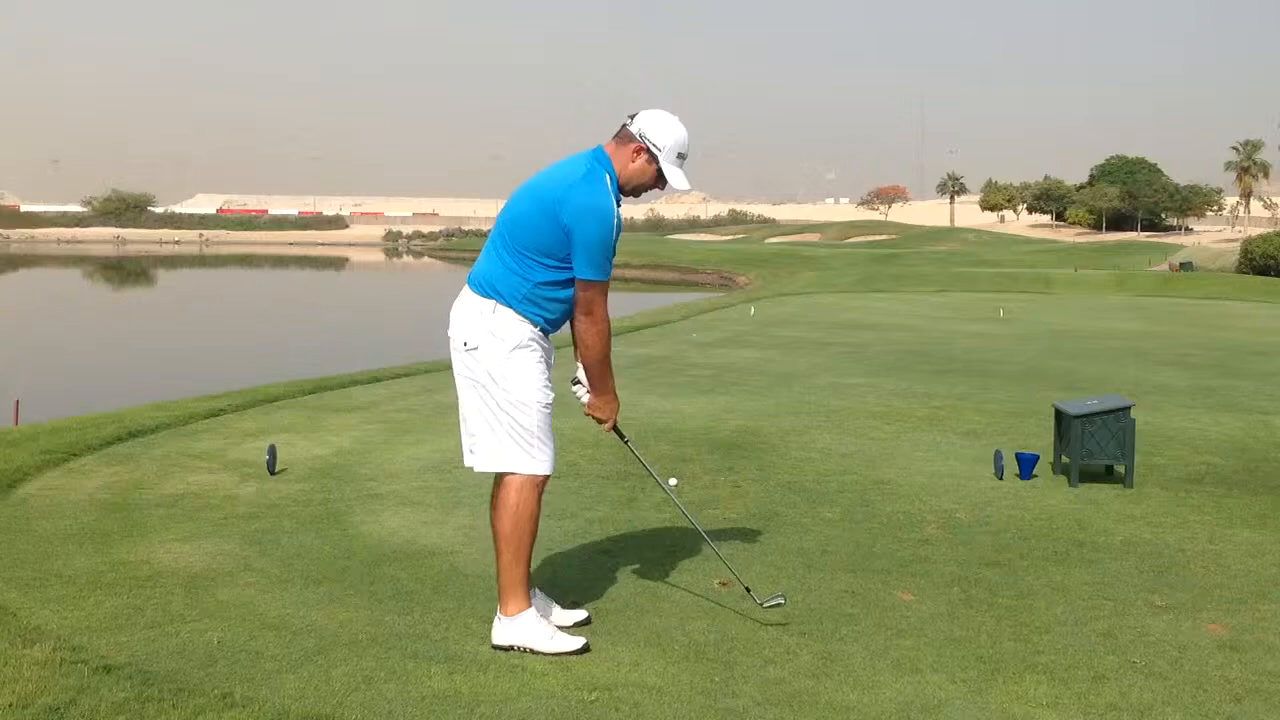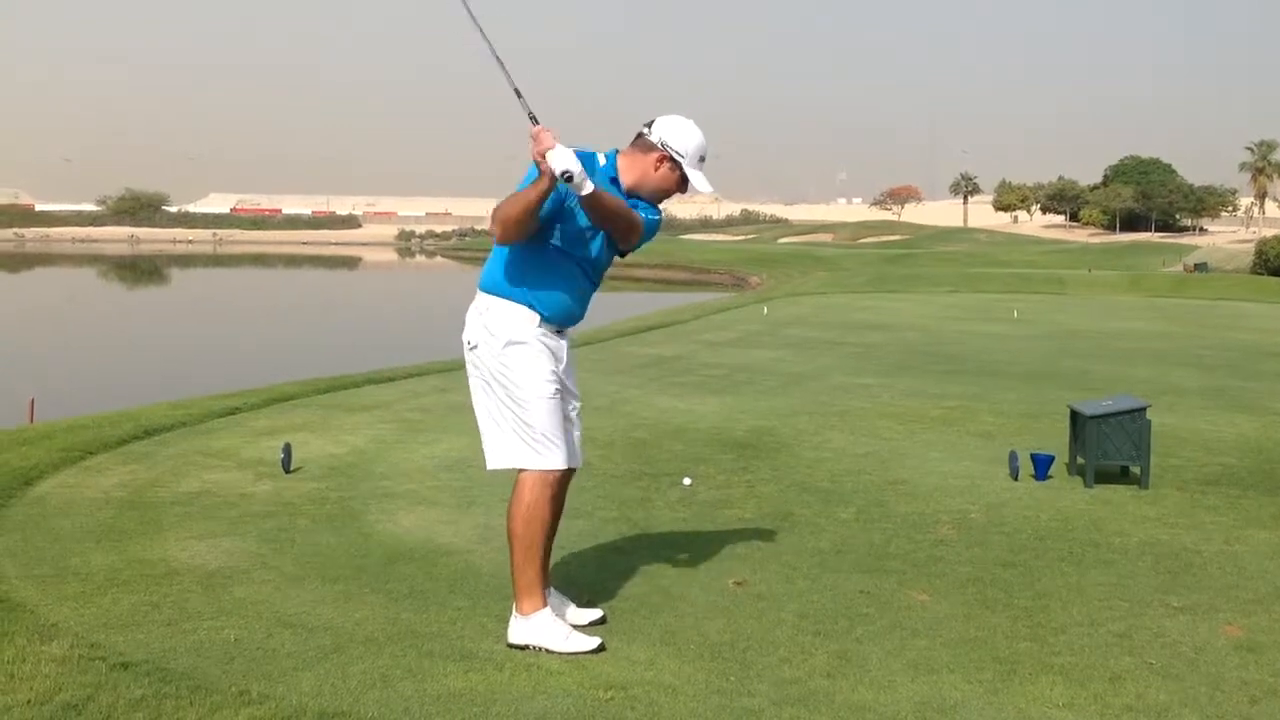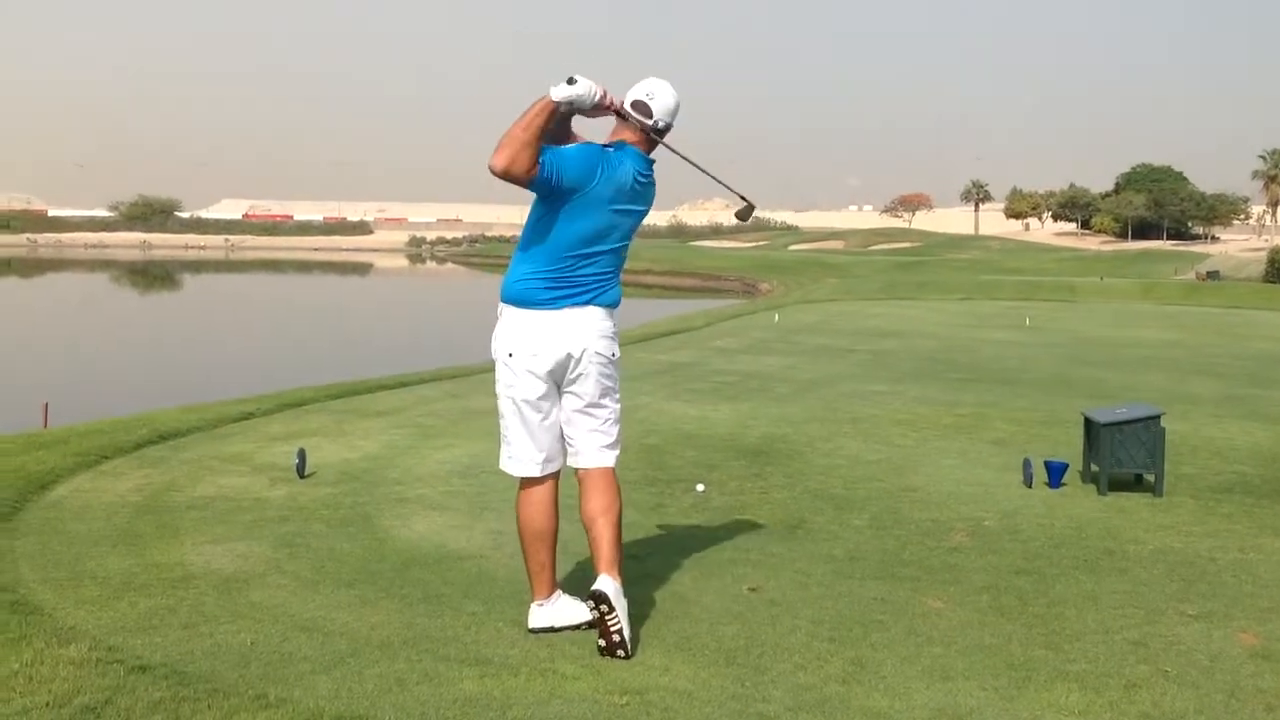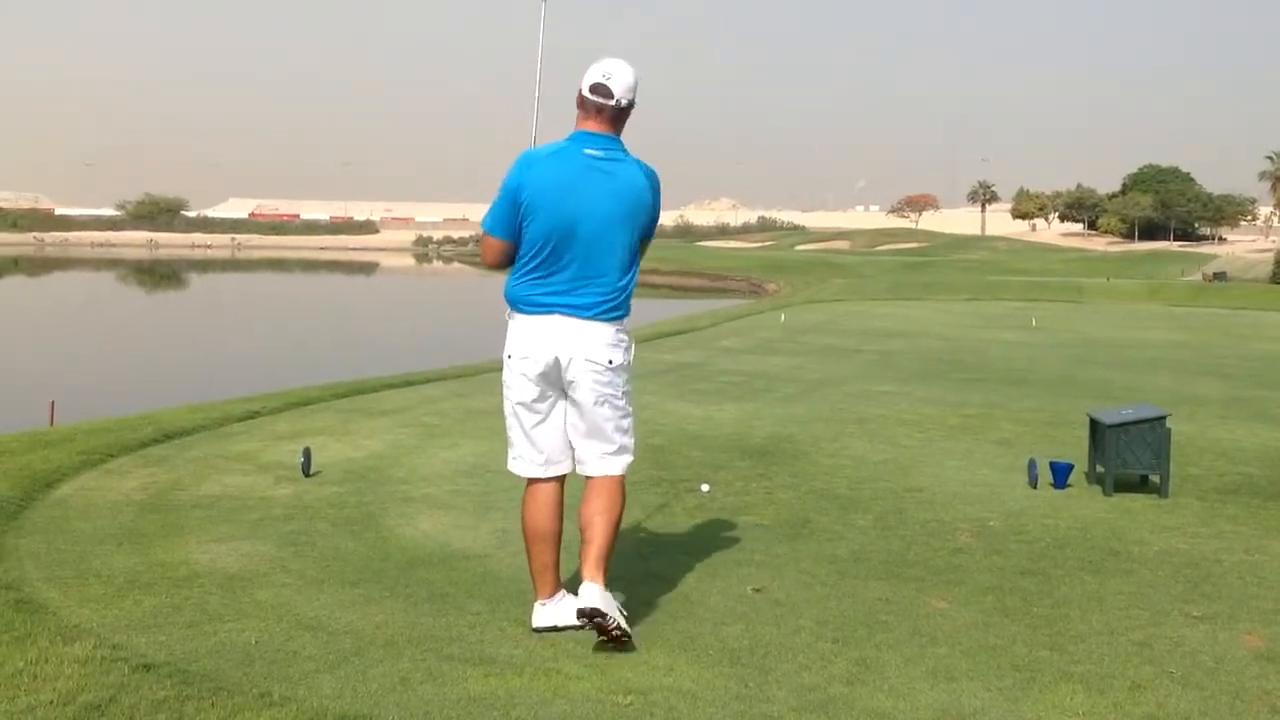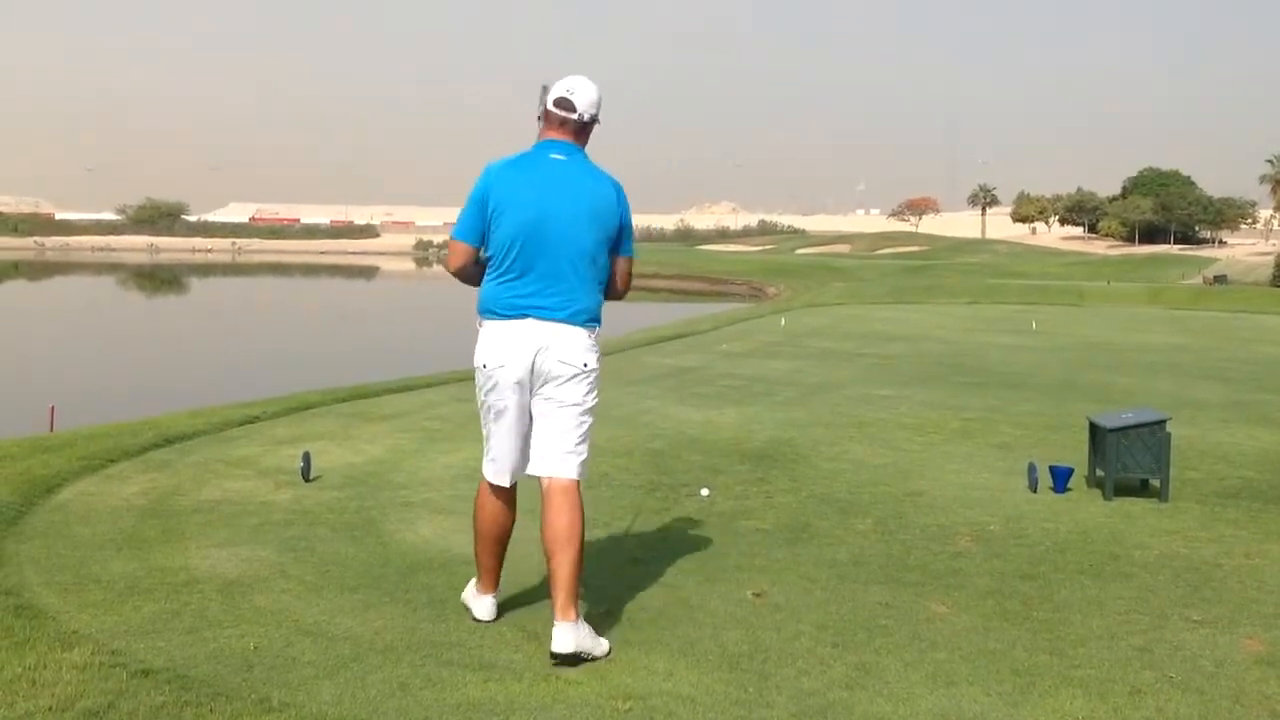
dt=1s
person 1, frame 1
left shoulder: (584, 175)
right shoulder: (594, 200)
left elbow: (581, 302)
right elbow: (591, 313)
left wrist: (587, 370)
right wrist: (604, 391)
left hip: (503, 327)
right hip: (501, 332)
left knee: (518, 467)
right knee: (525, 470)
left ankle: (520, 596)
right ankle: (514, 618)
person 1, frame 2
left shoulder: (642, 214)
right shoulder: (572, 164)
left elbow: (616, 221)
right elbow: (503, 228)
left wrist: (580, 181)
right wrist: (548, 177)
left hip: (550, 335)
right hip: (508, 327)
left knee: (558, 469)
right knee: (540, 468)
left ankle: (537, 595)
right ankle: (529, 616)
person 1, frame 3
left shoulder: (589, 165)
right shoulder: (642, 183)
left elbow: (504, 163)
right elbow: (558, 137)
left wrist: (558, 97)
right wrist: (566, 107)
left hip: (529, 330)
right hip: (592, 330)
left knee: (537, 471)
right knee: (597, 462)
left ankle: (545, 601)
right ankle: (608, 582)
person 1, frame 4
left shoulder: (532, 168)
right shoulder: (644, 181)
left elbow: (492, 255)
left hip: (532, 333)
right hip: (599, 339)
left knee: (543, 471)
right knee: (606, 469)
left ankle: (548, 600)
right ankle: (594, 588)
person 1, frame 5
left shoulder: (497, 176)
right shoulder: (609, 190)
left elbow: (458, 263)
right elbow: (619, 284)
left hip: (503, 338)
right hip: (570, 344)
left knee: (498, 475)
right knee: (561, 480)
left ankle: (484, 591)
right ankle: (567, 624)
